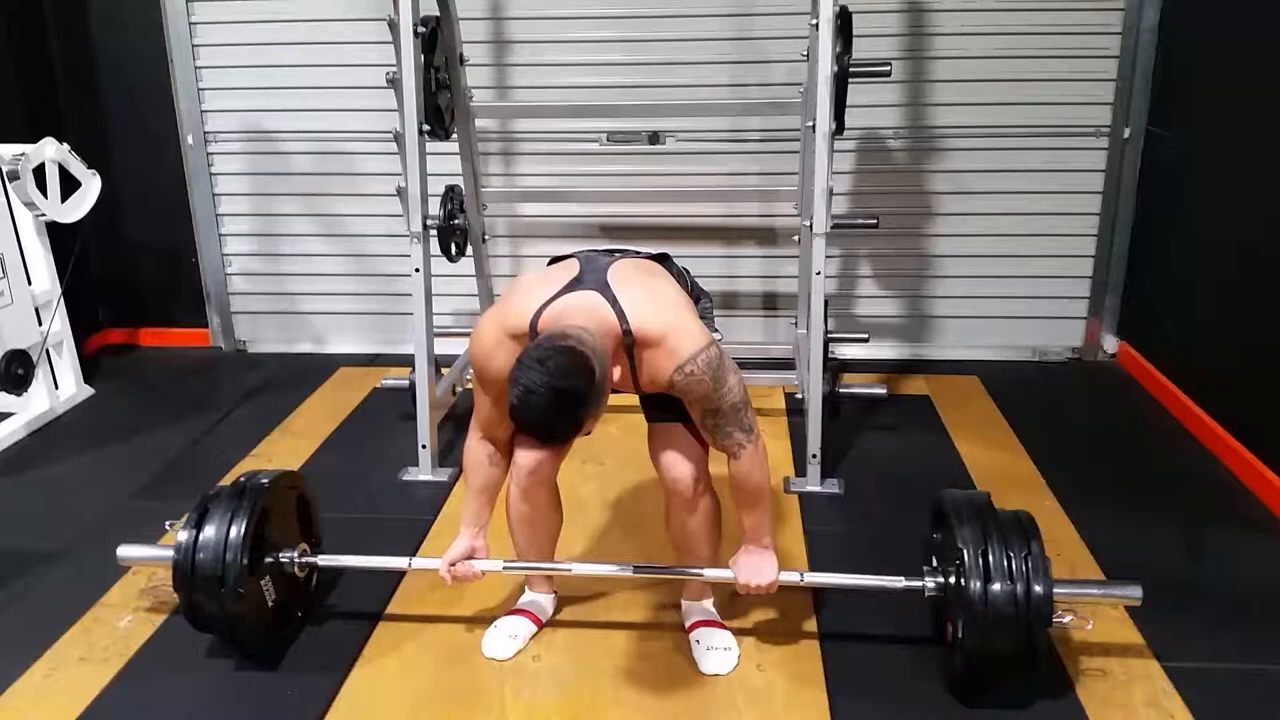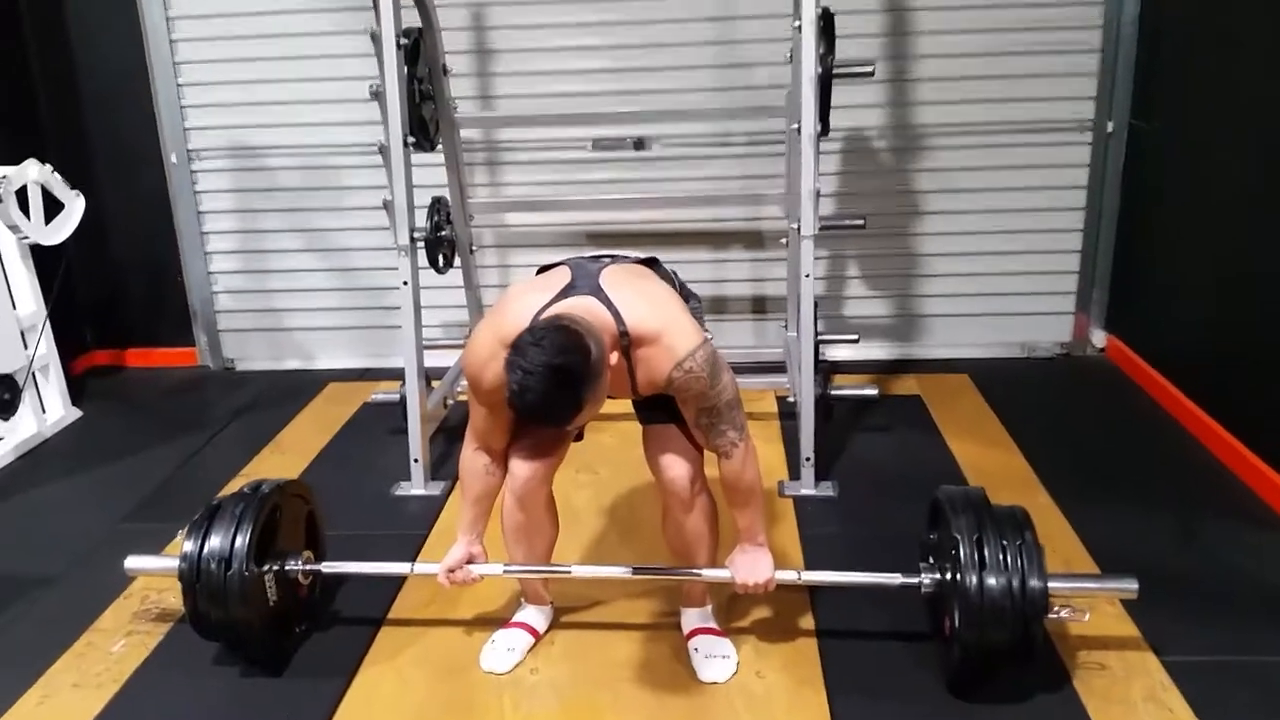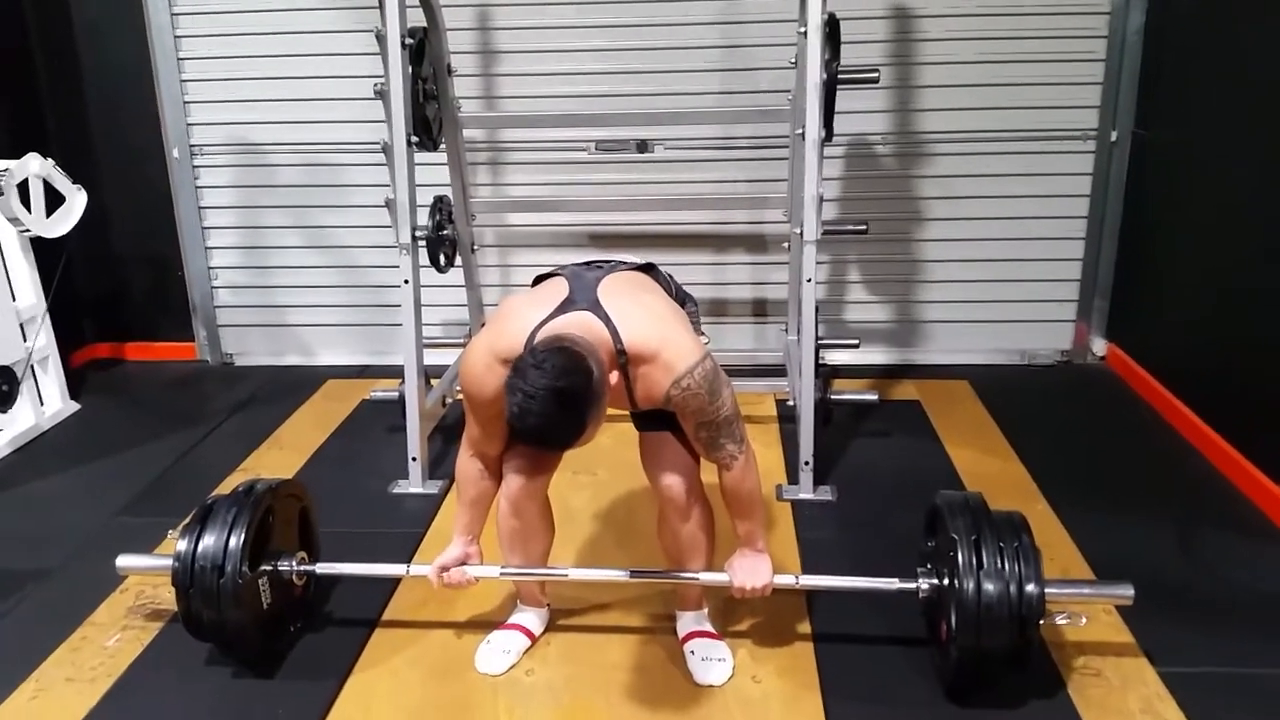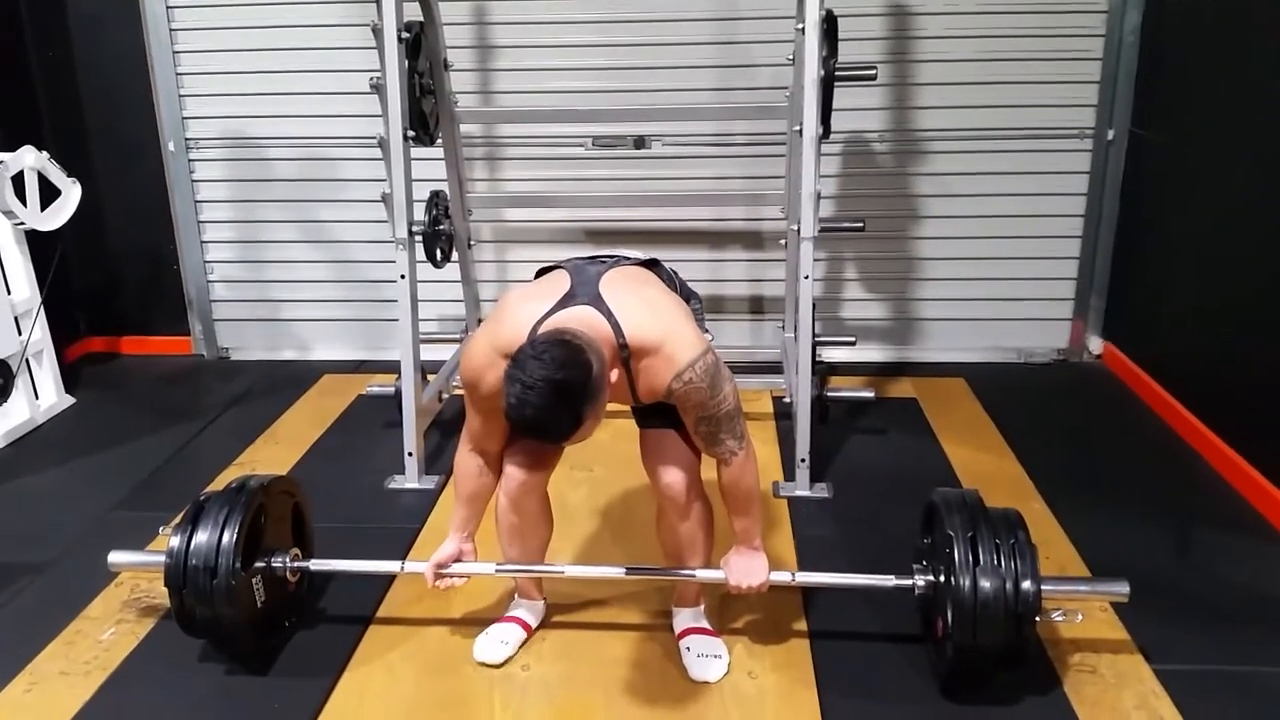
dt=1s
person 1, frame 1
left shoulder: (680, 349)
right shoulder: (499, 339)
left elbow: (742, 443)
right elbow: (489, 438)
left wrist: (758, 546)
right wrist: (471, 531)
right hip: (563, 318)
left knee: (685, 475)
right knee: (529, 464)
left ankle: (698, 601)
right ankle: (538, 594)
person 1, frame 2
left shoulder: (675, 349)
right shoulder: (492, 349)
left elbow: (733, 443)
right elbow: (484, 448)
left wrist: (752, 543)
right wrist: (469, 538)
left hip: (653, 339)
left knee: (682, 477)
right knee: (524, 473)
left ankle: (697, 608)
right ankle: (534, 604)
person 1, frame 3
left shoulder: (674, 364)
right shoulder: (489, 362)
left elbow: (733, 454)
right elbow: (480, 454)
left wrist: (752, 548)
right wrist: (465, 539)
left hip: (654, 344)
left knee: (678, 484)
right knee: (518, 478)
left ankle: (693, 613)
right ankle: (530, 608)
person 1, frame 4
left shoulder: (676, 358)
right shoulder: (490, 357)
left elbow: (732, 450)
right elbow: (480, 449)
left wrist: (748, 546)
right wrist: (461, 536)
left hip: (656, 342)
left knee: (678, 482)
right knee: (519, 475)
left ankle: (689, 609)
right ankle: (526, 602)
